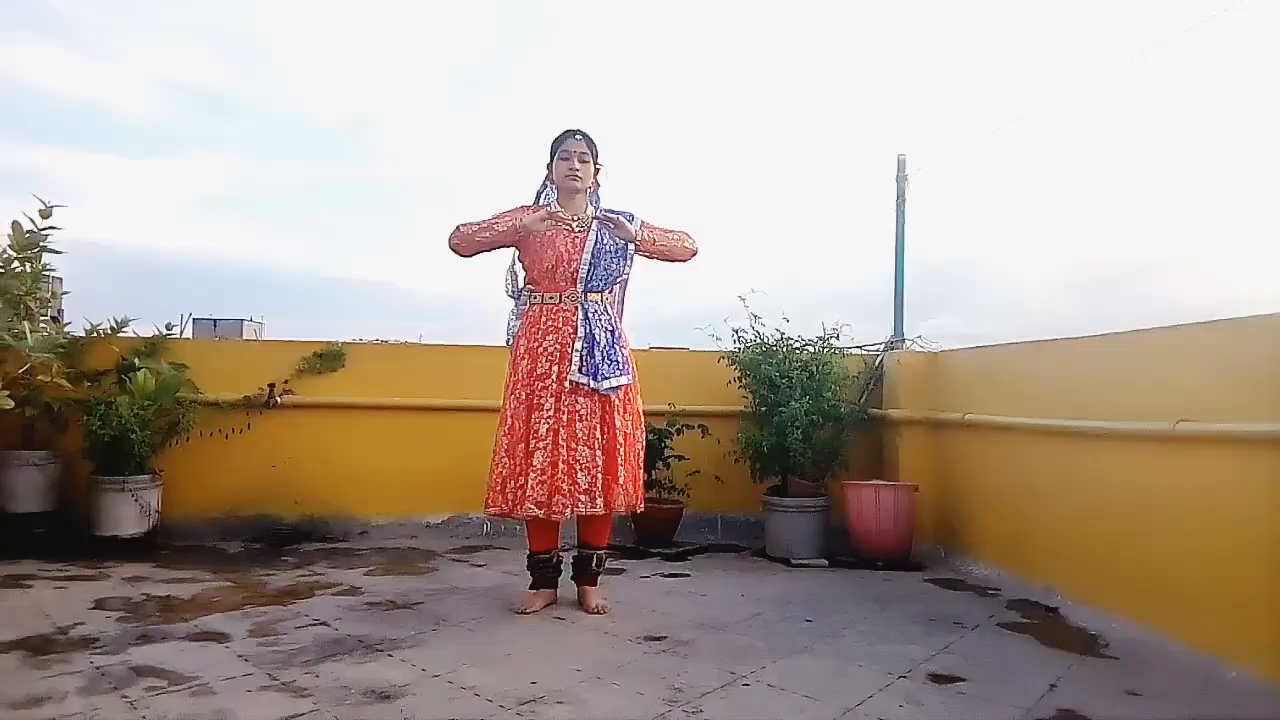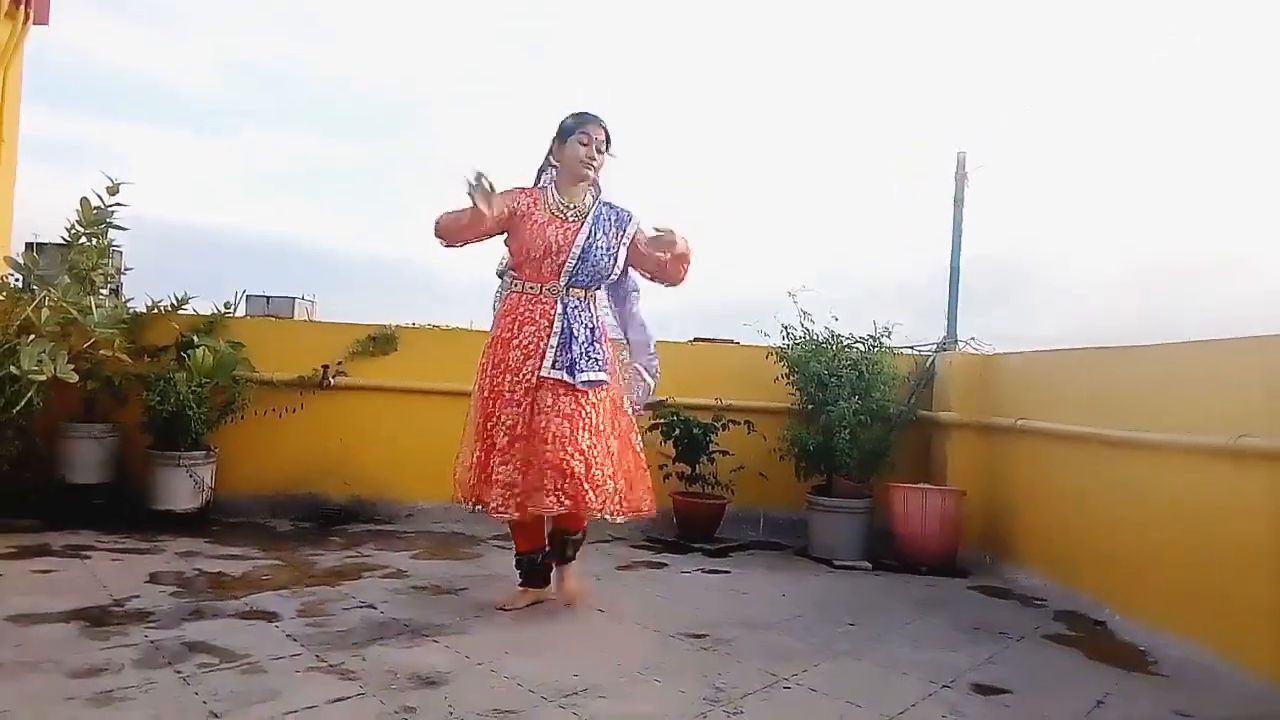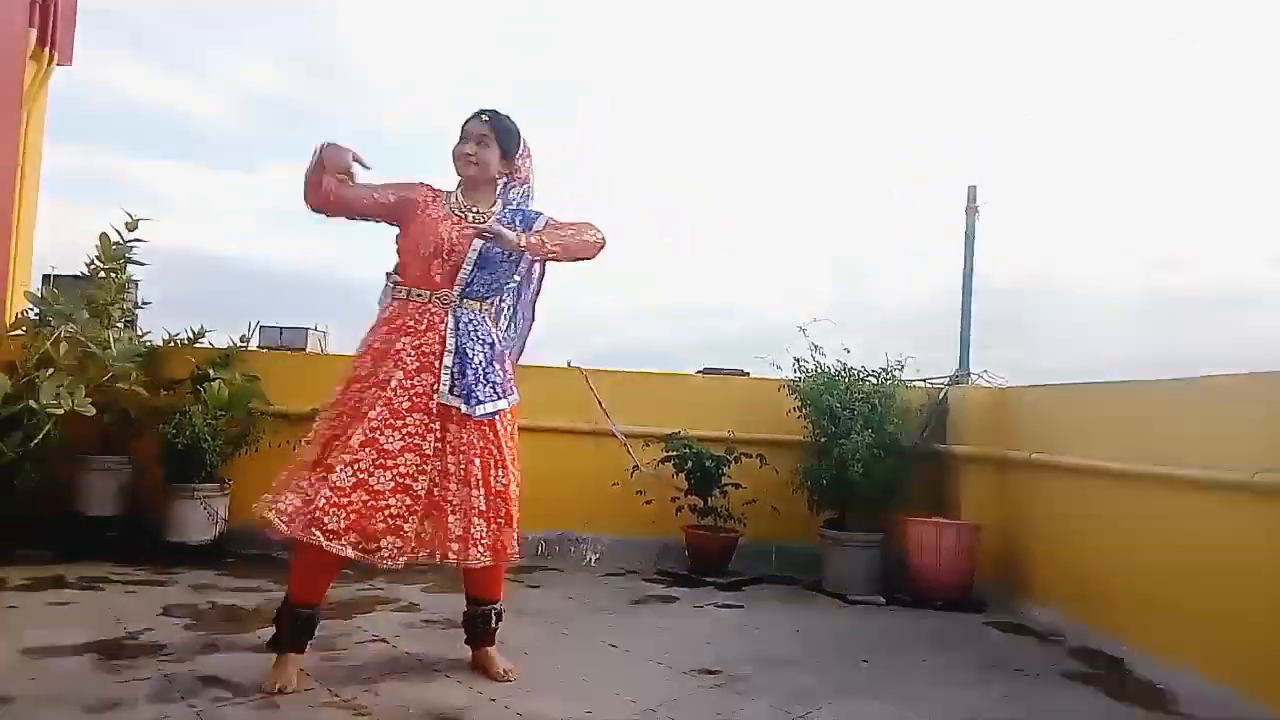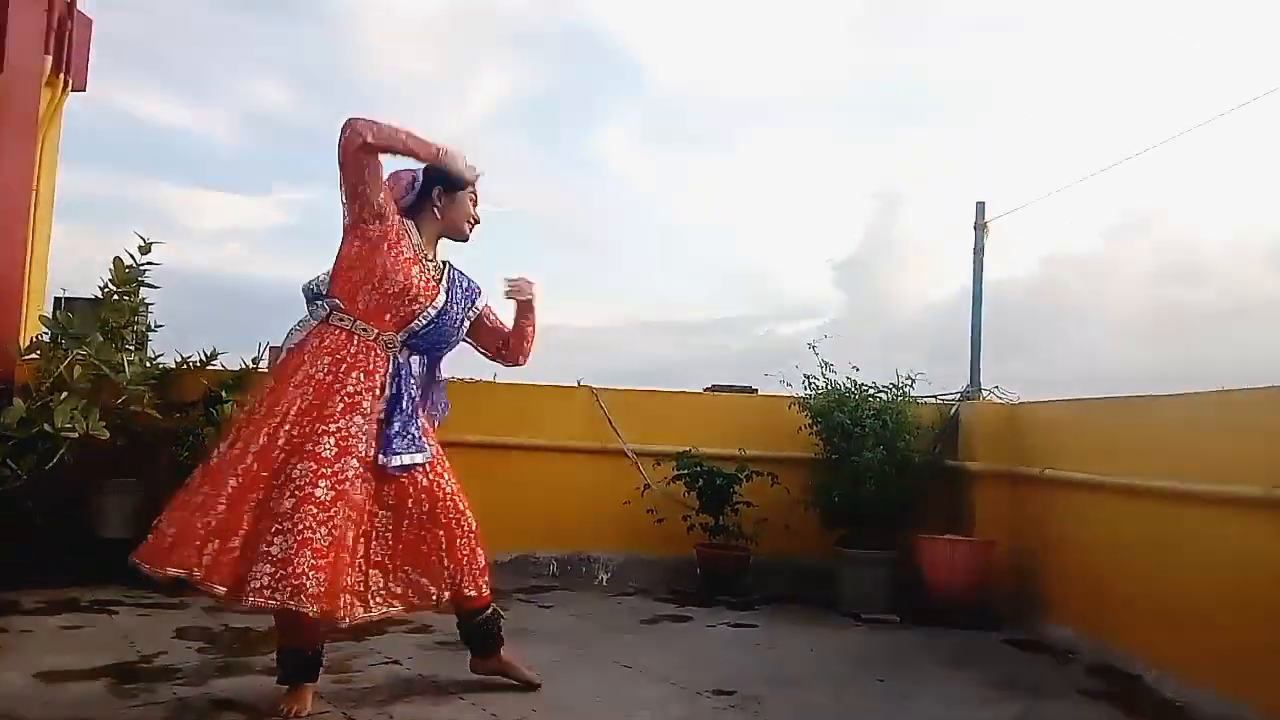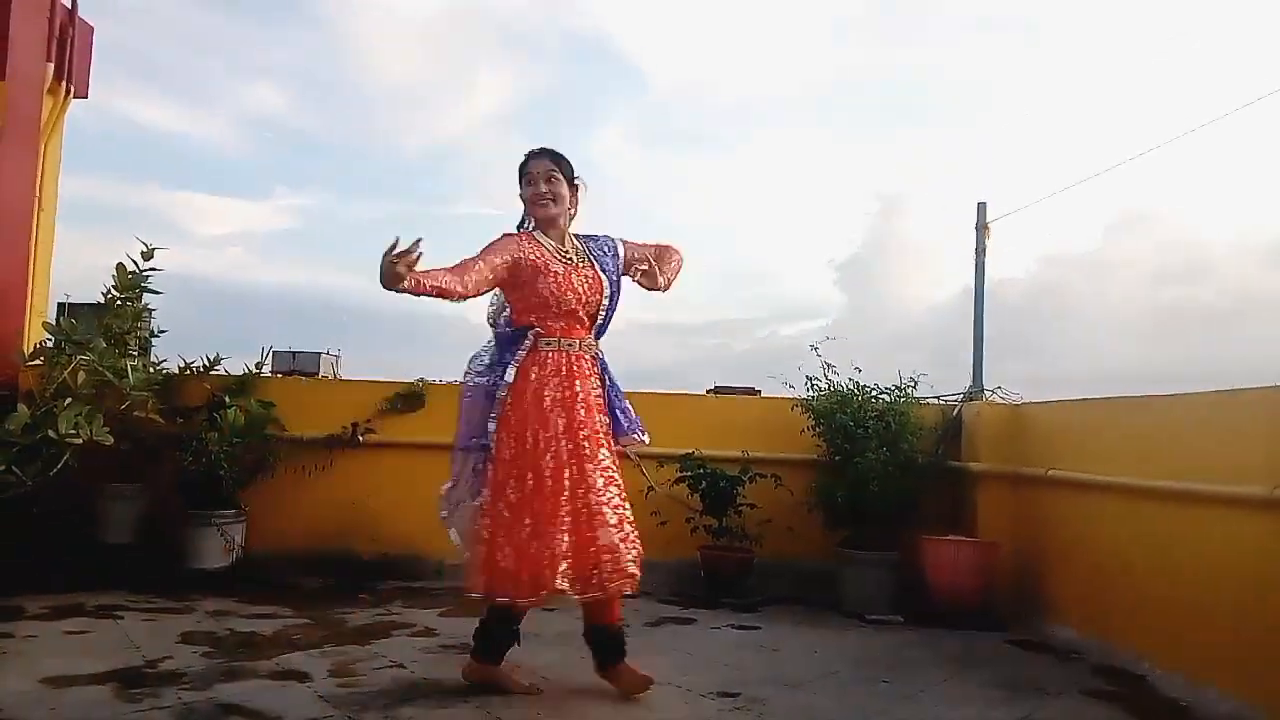
dt=0.7s
person 1, frame 1
left shoulder: (620, 223)
right shoulder: (525, 220)
left elbow: (686, 245)
right elbow: (460, 241)
left wrist: (636, 236)
right wrist: (523, 224)
left hip: (601, 352)
right hip: (542, 351)
left knee: (601, 462)
right knee: (538, 459)
left ankle: (588, 579)
right ankle: (544, 580)
person 1, frame 2
left shoulder: (616, 220)
right shoulder: (520, 202)
left elbow: (671, 275)
right elbow: (448, 232)
left wrist: (677, 250)
right wrist: (477, 211)
left hip: (580, 347)
right hip: (518, 341)
left knee: (572, 456)
right knee: (515, 458)
left ankle: (563, 555)
right ankle: (535, 576)
person 1, frame 3
left shoulder: (525, 227)
right shoulder: (419, 202)
left elbow: (592, 239)
right elbow: (324, 199)
left wrist: (517, 242)
right wrist: (326, 164)
left hip: (471, 370)
right hip: (400, 356)
left knee: (484, 499)
right knee: (345, 487)
left ankle: (483, 641)
right ankle: (291, 641)
person 1, frame 4
left shoulder: (459, 291)
right shoulder: (377, 219)
left elbow: (515, 349)
right elbow: (356, 135)
left wrist: (527, 305)
right wrist: (441, 154)
left hip: (385, 402)
right hip: (319, 384)
left knee: (440, 520)
right knee: (301, 526)
left ankle: (488, 648)
person 1, frame 5
left shoulder: (603, 250)
right shoulder: (517, 250)
left elbow: (669, 253)
right elbow: (459, 280)
left wrist: (664, 272)
right wrist: (404, 278)
left hip: (589, 392)
right hip: (540, 394)
left knee: (571, 526)
right knee: (585, 526)
left ankle: (487, 656)
right ankle: (611, 656)
